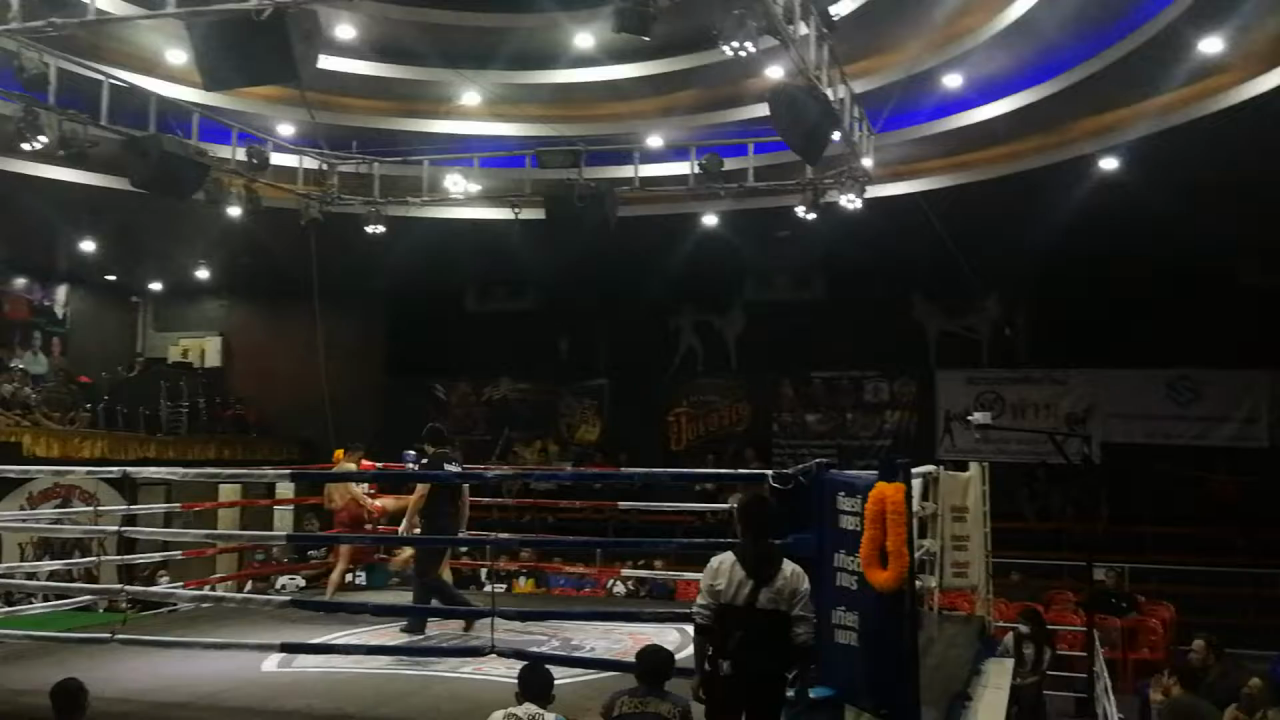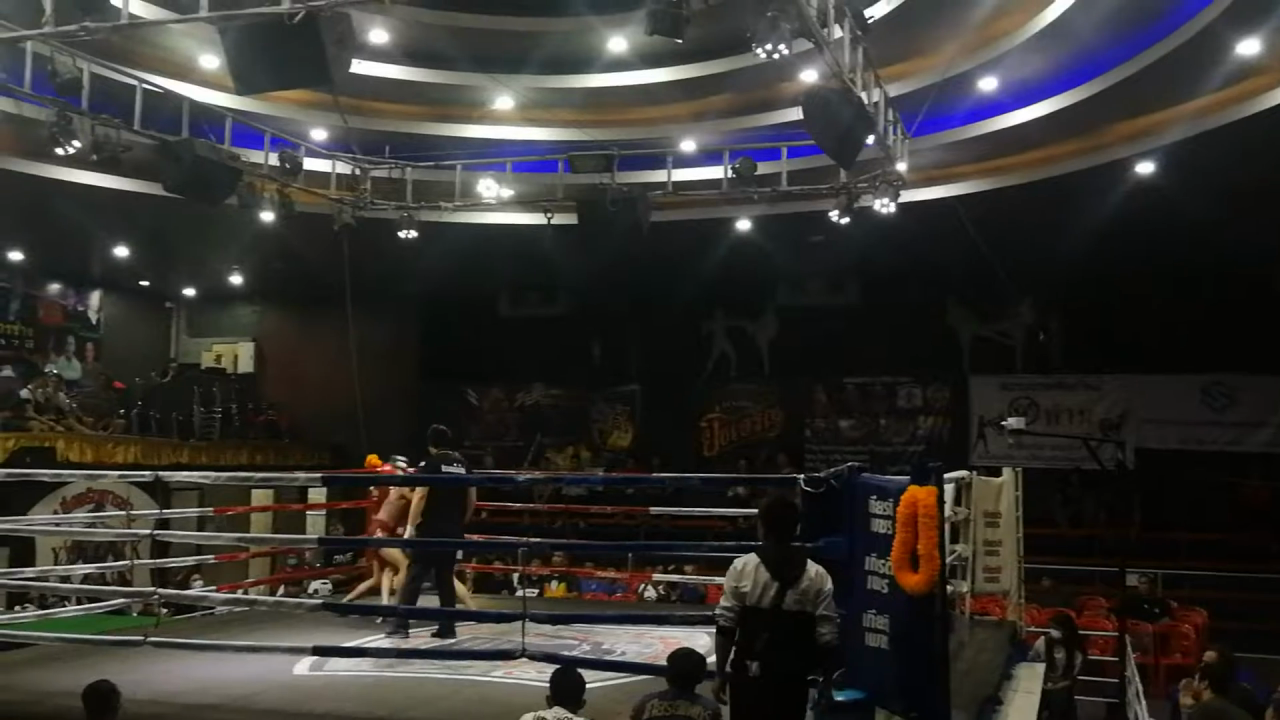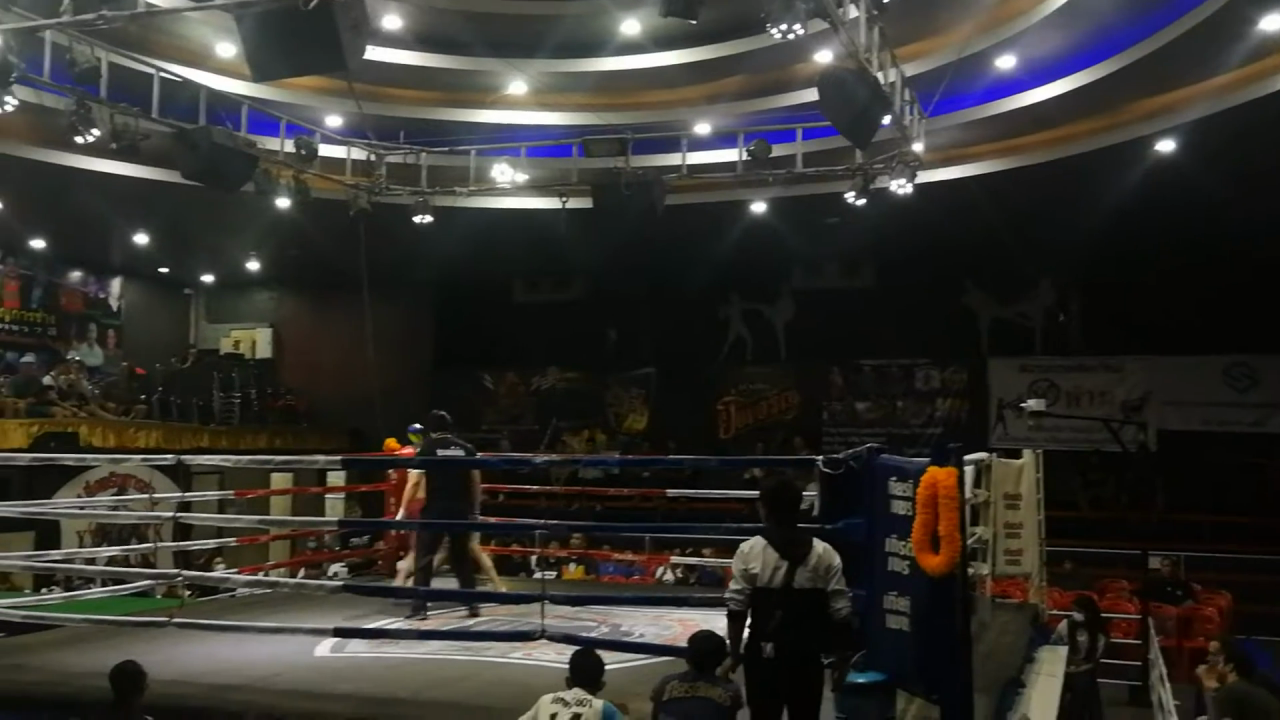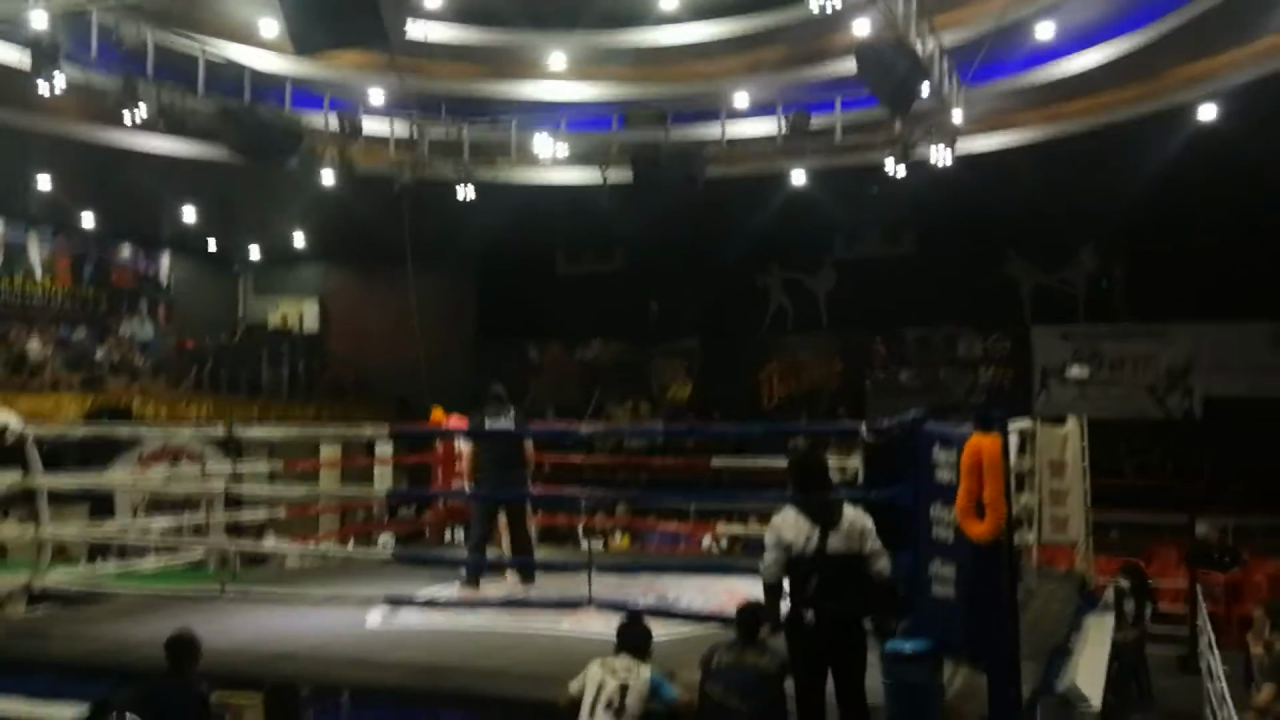
dt=0.4s
person 1, frame 1
left shoulder: (718, 566)
right shoulder: (794, 575)
left elbow: (703, 625)
right elbow: (803, 637)
left wrist: (699, 672)
right wrist: (803, 681)
left hip: (724, 673)
right hip: (769, 677)
person 1, frame 2
left shoulder: (742, 568)
right shoulder: (817, 576)
left elbow: (726, 627)
right elbow: (827, 638)
left wrist: (721, 674)
left hip: (750, 675)
right hip: (792, 678)
person 1, frame 3
left shoulder: (749, 551)
right shoulder: (825, 554)
left elbow: (737, 609)
right elbow: (841, 613)
left wrist: (734, 653)
right wrist: (842, 658)
left hip: (764, 655)
right hip: (807, 657)
person 1, frame 4
left shoulder: (783, 522)
right shoulder: (857, 518)
left elbow: (772, 579)
right elbow: (880, 572)
left wrist: (773, 619)
left hip: (806, 622)
right hip: (849, 622)
left knee: (810, 696)
right knee: (852, 696)
person 2, frame 1
left shoulder: (430, 462)
right shoulder: (456, 464)
left elbow: (420, 494)
right elbow: (465, 500)
left wrist: (407, 521)
right wrist: (461, 527)
left hip: (433, 525)
right hip: (449, 526)
left knee: (426, 574)
right knee: (425, 572)
left ankle: (465, 608)
right ankle: (416, 623)
person 2, frame 2
left shoulder: (430, 464)
right shoulder: (463, 465)
left elbow: (420, 496)
right elbow: (471, 501)
left wrist: (410, 526)
left hip: (431, 529)
right hip: (454, 530)
left knee: (415, 576)
right knee: (446, 578)
left ankle: (401, 625)
right ankle: (447, 627)
person 2, frame 3
left shoulder: (427, 449)
right shoulder: (466, 449)
left elbow: (414, 482)
right elbow: (476, 482)
left wrist: (402, 510)
right wrist: (475, 508)
left hip: (435, 511)
right hip: (462, 511)
left knee: (424, 557)
right knee: (462, 557)
left ankle: (419, 606)
right ankle: (472, 603)
person 2, frame 4
left shoulder: (477, 422)
right shoulder: (518, 421)
left elbow: (467, 455)
right elbow: (529, 454)
left wrist: (468, 480)
right wrist: (526, 478)
left hip: (486, 484)
right hip: (515, 483)
left knee: (479, 532)
right knee: (519, 529)
left ankle: (472, 578)
right ankle: (527, 574)
